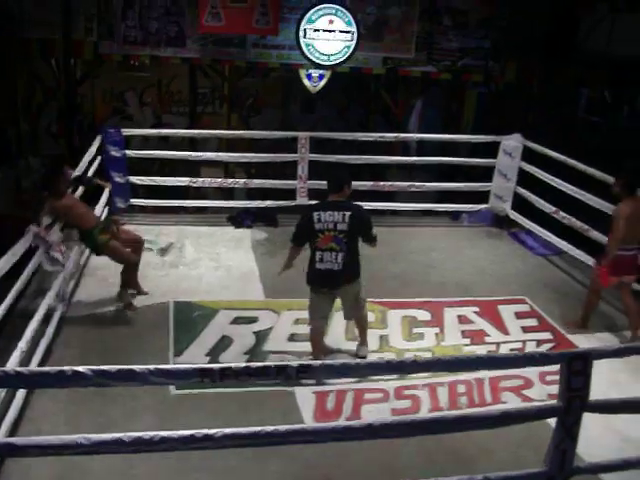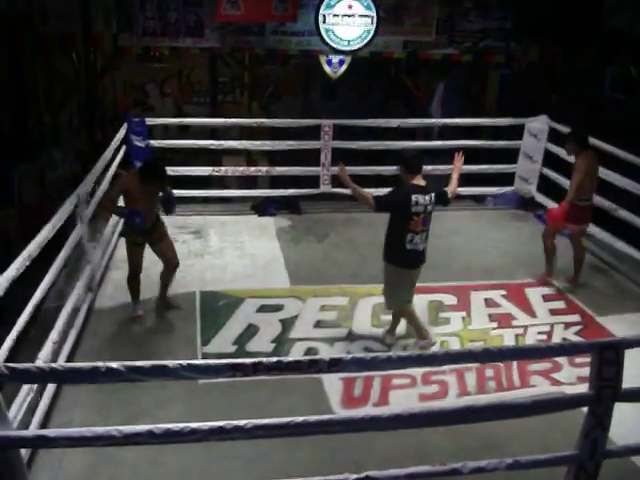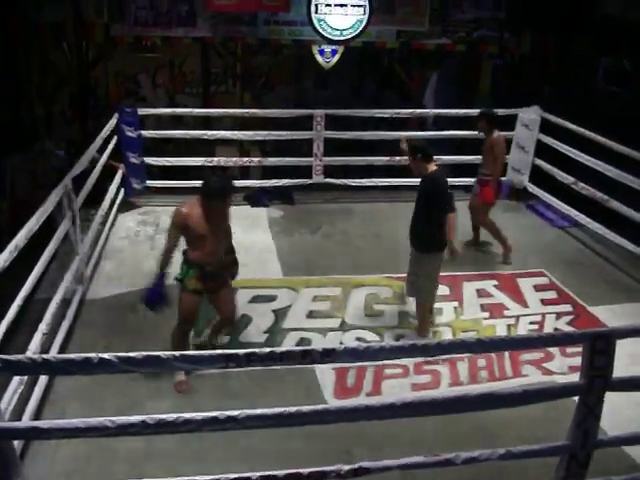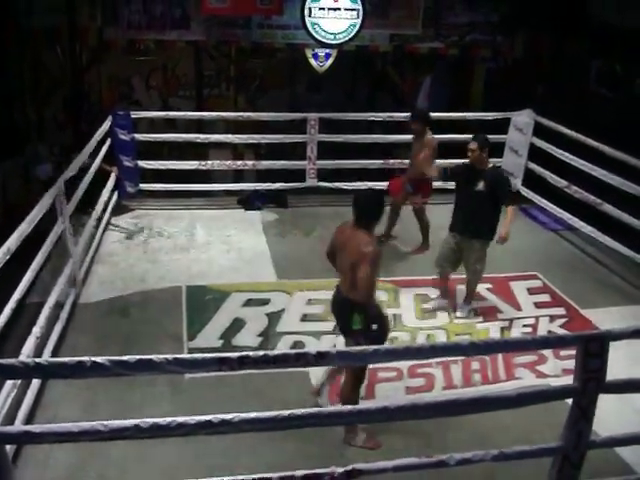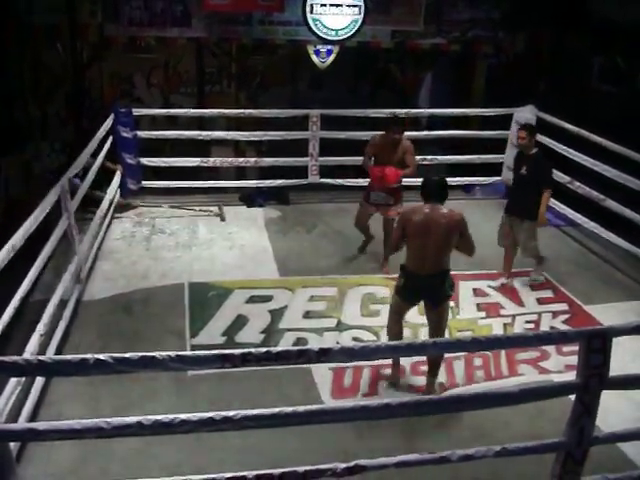
dt=1s
person 1, frame 1
left shoulder: (64, 195)
right shoulder: (54, 204)
left hip: (102, 226)
right hip: (95, 235)
left knee: (138, 242)
right knee: (131, 260)
left ankle: (134, 284)
right ankle: (124, 293)
person 1, frame 2
left shoulder: (158, 179)
right shoulder: (128, 180)
left elbow: (167, 194)
right elbow: (107, 204)
left wrist: (168, 197)
right wrist: (127, 213)
left hip: (155, 224)
right hip: (134, 228)
left knee: (172, 263)
right knee: (135, 270)
left ankle: (163, 298)
right ankle: (136, 305)
person 1, frame 3
left shoulder: (224, 206)
right shoulder: (185, 213)
right elbow: (170, 247)
left wrist: (232, 256)
right wrist: (159, 280)
left hip: (220, 269)
right hip: (194, 272)
left knee: (229, 317)
right knee: (185, 324)
left ankle: (211, 339)
right ankle: (180, 370)
person 1, frame 4
left shoulder: (343, 229)
right shoulder: (370, 249)
left elbow: (330, 255)
right elbow: (365, 295)
right wrist: (380, 317)
left hip: (340, 298)
right hip: (354, 310)
left knee: (354, 350)
right knee: (356, 373)
left ankle: (327, 381)
right ankle: (351, 432)
person 1, frame 5
left shoulder: (407, 215)
right shoulder: (456, 218)
left elbow: (392, 249)
right elbow: (470, 250)
left hip: (410, 280)
right hip: (438, 283)
left knee: (394, 315)
right knee: (437, 337)
left ankle: (395, 370)
right ankle: (431, 385)
person 2, frame 1
left shoulder: (311, 213)
right shoulder: (357, 212)
left elbow: (296, 245)
right elbow: (372, 242)
left wrist: (289, 262)
right wrist: (372, 235)
left hip: (319, 277)
right hip: (347, 276)
left knee: (318, 321)
right knee: (358, 310)
left ankle: (317, 360)
right ankle: (363, 345)
person 2, frame 2
left shoulder: (403, 193)
right shoulder: (432, 193)
left elbow: (373, 202)
right elbow: (450, 193)
left wrist: (349, 183)
right wrist: (456, 171)
left hip: (398, 257)
right hip: (417, 256)
left knee: (399, 300)
right knee: (403, 296)
left ankle: (424, 336)
right ankle: (391, 331)
person 2, frame 3
left shoulder: (434, 181)
right shoulder: (435, 173)
left elbow: (449, 211)
left wrist: (451, 241)
right wrist: (408, 149)
left hip: (425, 243)
right hip: (433, 240)
left knee: (421, 287)
right knee: (429, 282)
left ankle: (422, 334)
right ankle: (428, 315)
person 2, frame 4
left shoulder: (497, 177)
right shoulder: (465, 170)
left elbow: (509, 204)
right elbow: (440, 174)
left wrist: (505, 227)
left hip: (479, 234)
right hip: (457, 228)
left knee: (473, 271)
right knee: (443, 261)
left ankle: (467, 302)
right ankle: (444, 298)
person 2, frame 5
left shoulder: (540, 161)
right shoulder: (519, 156)
left elbow: (547, 189)
left wrist: (542, 212)
left hip: (528, 212)
right hip: (511, 208)
left knee: (528, 245)
right knee: (508, 243)
left ankle: (540, 263)
right ankle: (506, 276)
person 3, frame 1
left shoulder: (623, 209)
left elbow: (616, 239)
left wrist: (606, 263)
left hip: (618, 257)
left knee: (594, 290)
right knee: (625, 294)
left ankle: (583, 323)
person 3, frame 2
left shoulder: (582, 161)
right shoulder: (592, 156)
left elbow: (575, 184)
left wrist: (565, 203)
left hip: (576, 206)
right hip: (587, 205)
left knee: (548, 235)
right knee: (576, 241)
left ankle: (549, 273)
right ankle: (575, 277)
person 3, frame 3
left shoulder: (495, 138)
right shoulder: (490, 136)
left elbow: (500, 161)
left wrist: (493, 183)
left hip: (489, 181)
right hip: (483, 178)
left knee: (481, 217)
right knee: (473, 207)
left ankle: (506, 247)
right ankle: (476, 240)
person 3, frame 4
left shoulder: (428, 140)
right shoulder: (418, 135)
left elbow: (421, 164)
left wrist: (404, 179)
left hip: (421, 181)
right hip: (411, 177)
left knee: (419, 213)
right knee: (395, 204)
left ankle: (425, 244)
right ankle: (387, 233)
person 3, frame 5
left shoulder: (406, 146)
right shoulder: (376, 140)
left elbow: (412, 167)
right elbow: (366, 158)
left wrist: (398, 173)
right wrist: (371, 170)
left hip: (393, 189)
right hip: (375, 186)
left knee: (388, 226)
right knee: (359, 222)
left ankle: (385, 260)
right ankle: (368, 237)
